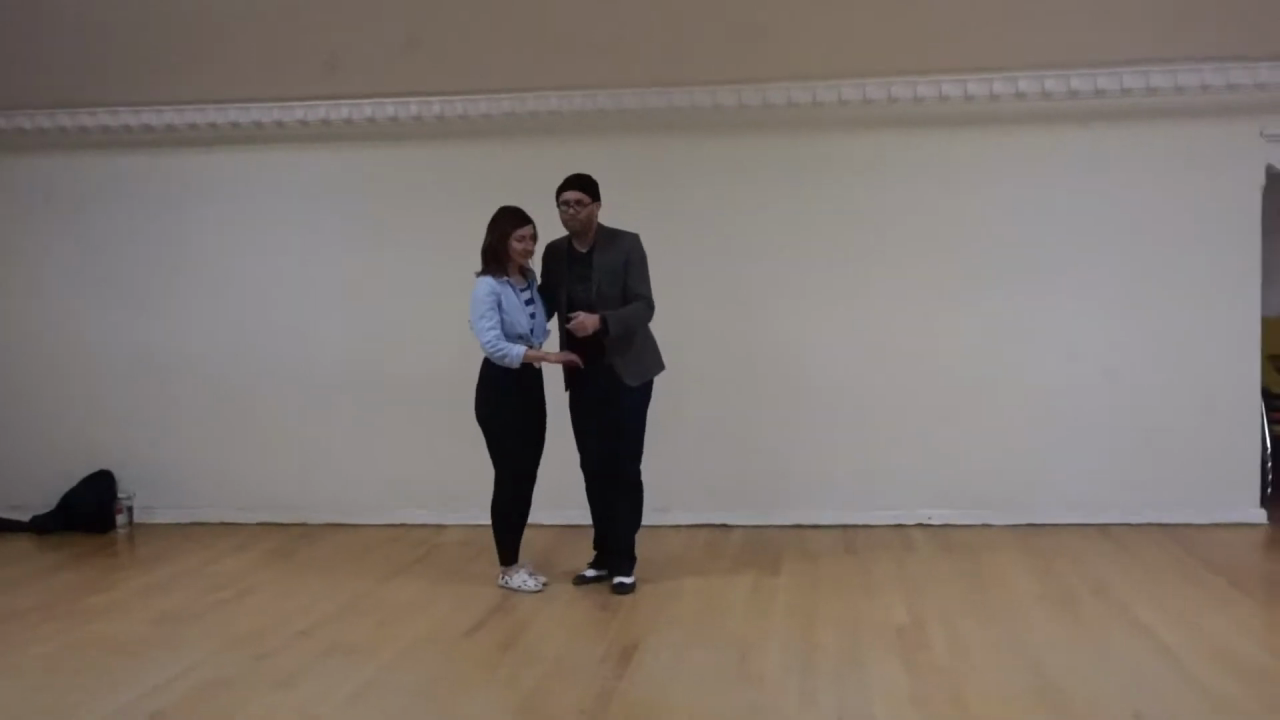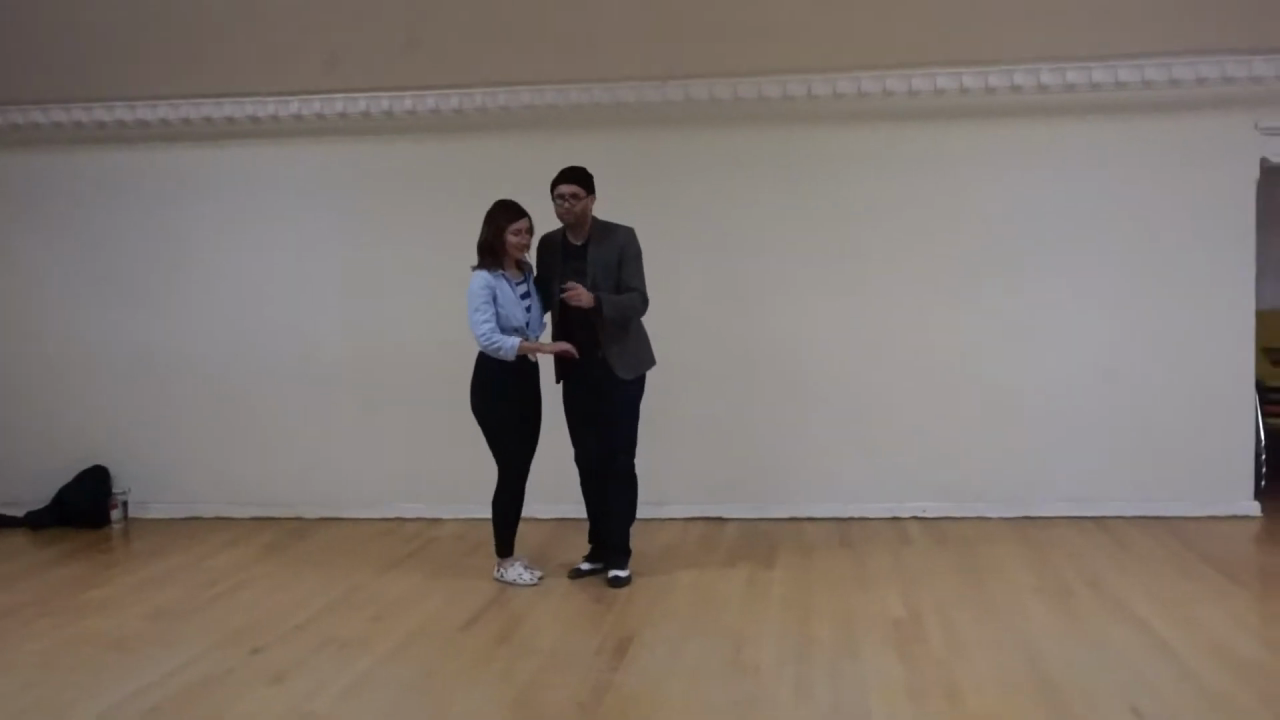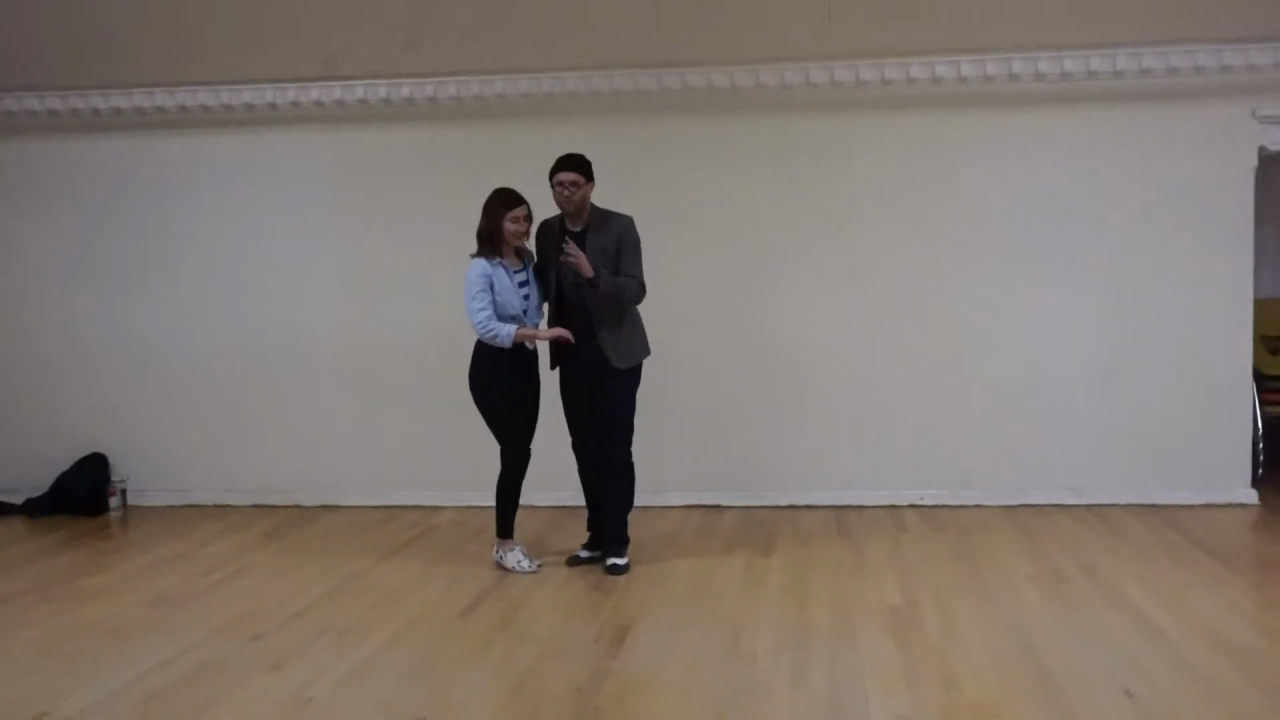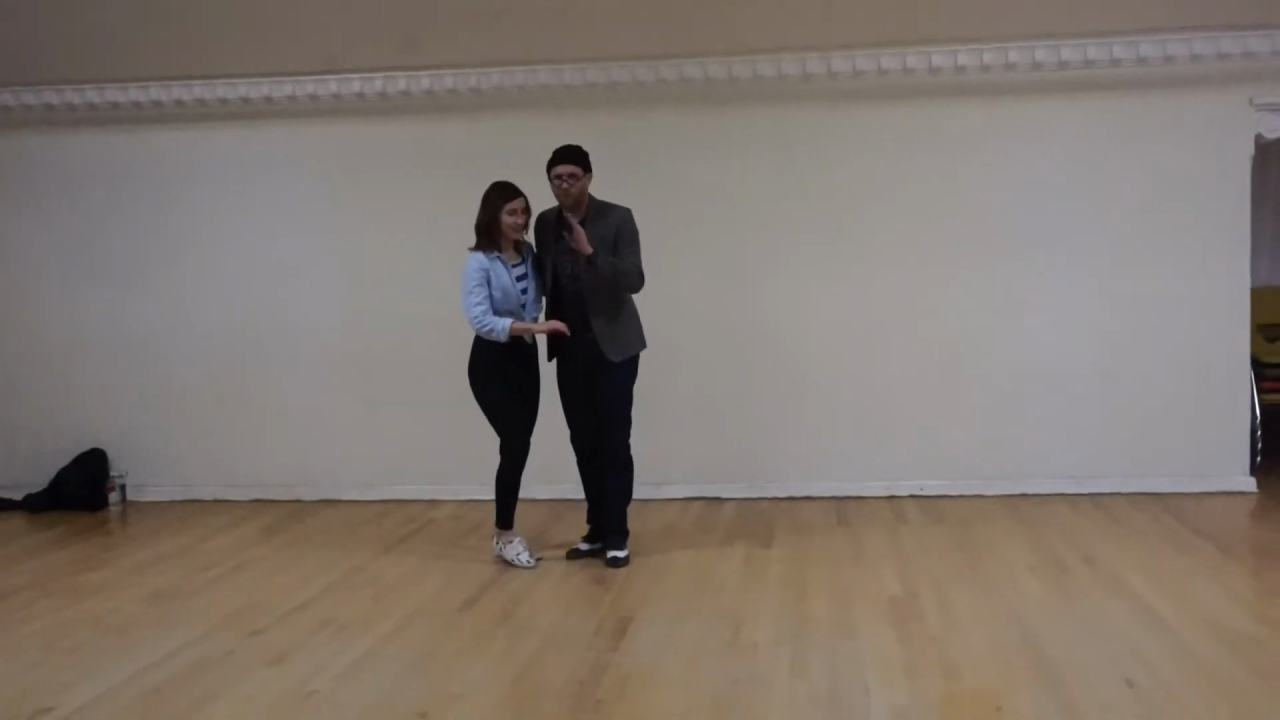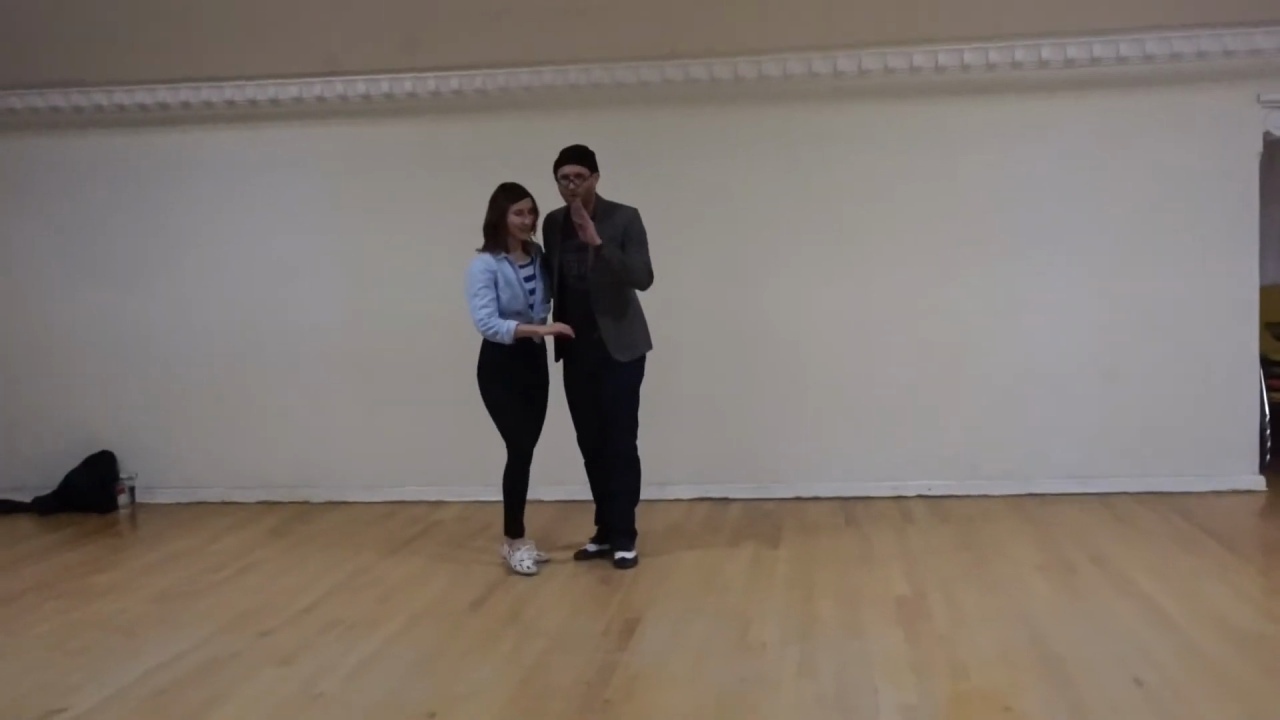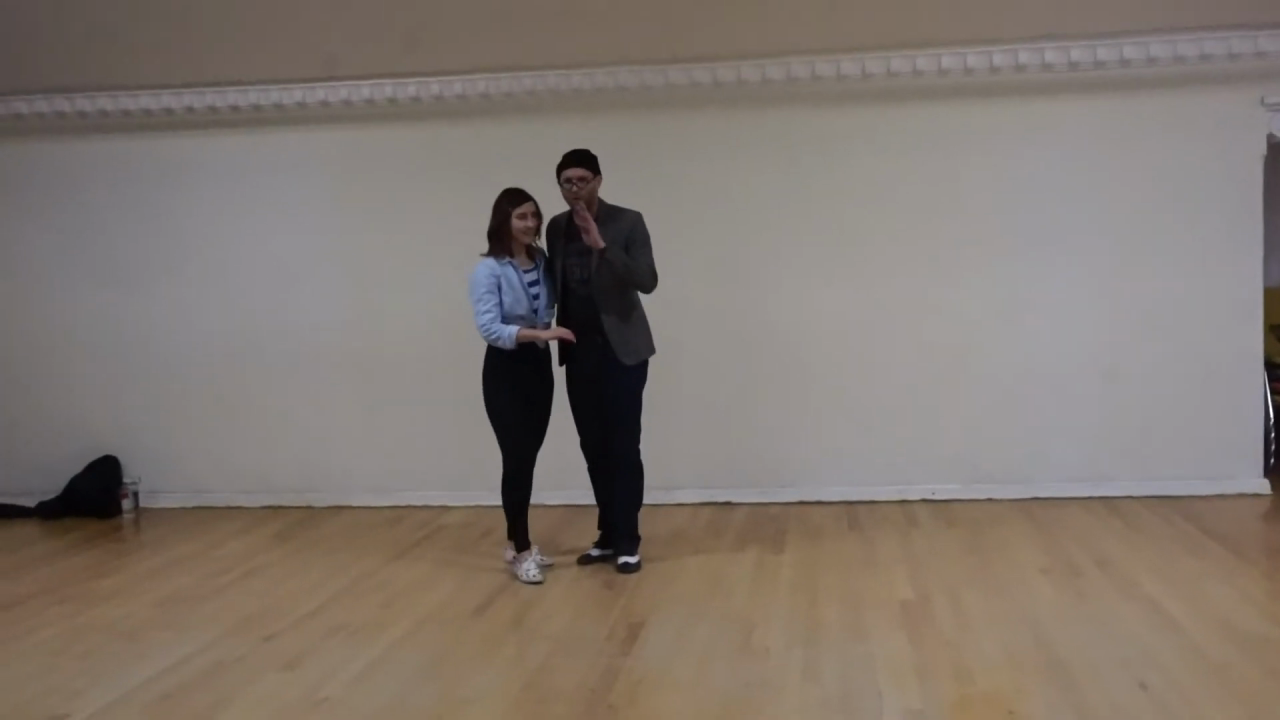
dt=0.1s
person 1, frame 1
left shoulder: (626, 245)
right shoulder: (555, 253)
left elbow: (644, 308)
right elbow: (546, 305)
left wrist: (601, 321)
left hip: (627, 372)
right hip: (583, 375)
left knee: (625, 467)
right knee: (594, 467)
left ankle: (624, 561)
right ankle: (603, 555)
person 1, frame 2
left shoulder: (621, 239)
right shoulder: (549, 245)
left elbow: (638, 301)
right elbow: (543, 299)
left wrist: (594, 300)
left hip: (620, 366)
right hip: (575, 369)
left knee: (618, 461)
right knee: (588, 462)
left ankle: (618, 554)
right ankle: (599, 549)
person 1, frame 3
left shoulder: (620, 227)
right shoulder: (547, 231)
left elbow: (636, 291)
right elbow: (542, 286)
left wrist: (592, 273)
left hip: (616, 354)
right hip: (572, 356)
left knee: (615, 449)
right knee: (585, 450)
left ankle: (616, 542)
right ankle: (597, 537)
person 1, frame 4
left shoulder: (618, 219)
right shoulder: (546, 223)
left elbow: (634, 280)
left wrist: (591, 252)
left hip: (612, 347)
right hip: (569, 349)
left knee: (613, 442)
right knee: (583, 443)
left ankle: (616, 535)
right ankle: (596, 530)
person 1, frame 5
left shoulder: (624, 218)
right shoulder: (553, 223)
left elbow: (643, 277)
left wrist: (599, 243)
left hip: (618, 348)
right hip: (575, 349)
left knee: (620, 443)
right knee: (591, 444)
left ankle: (624, 536)
right ankle: (604, 531)
person 1, frame 6
left shoulder: (627, 222)
right shoulder: (556, 227)
left elbow: (647, 280)
left wrist: (602, 246)
left hip: (621, 352)
right hip: (579, 354)
left knee: (623, 447)
right knee: (594, 448)
left ankle: (627, 541)
right ankle: (608, 535)
person 2, frame 1
left shoulder: (531, 280)
right shoulder: (487, 288)
right elbow: (493, 346)
right wrist: (549, 356)
left hip: (530, 384)
right hip: (500, 388)
left knee: (526, 476)
right knee: (510, 477)
left ankle: (514, 559)
right ankle: (508, 568)
person 2, frame 2
left shoulder: (528, 273)
right shoulder: (482, 282)
right elbow: (488, 338)
right wrist: (544, 347)
left hip: (526, 377)
right hip: (495, 381)
left knee: (521, 469)
right knee: (511, 469)
left ankle: (510, 553)
right ankle: (504, 561)
person 2, frame 3
left shoulder: (528, 261)
right shoulder: (480, 270)
right elbow: (485, 327)
right wrist: (540, 334)
left hip: (525, 364)
right hip: (492, 369)
left knee: (519, 453)
right knee: (516, 451)
left ankle: (507, 541)
right ankle: (505, 542)
person 2, frame 4
left shoulder: (528, 255)
right shoulder: (478, 264)
right elbow: (480, 321)
right wrist: (536, 327)
left hip: (525, 358)
right hip: (492, 362)
left knee: (517, 445)
right knee: (515, 443)
left ankle: (506, 533)
right ankle: (504, 532)
person 2, frame 5
left shoulder: (537, 256)
right shoulder: (484, 265)
right elbow: (486, 322)
right wrist: (539, 328)
left hip: (534, 360)
right hip: (500, 364)
left knee: (527, 449)
right knee: (519, 448)
left ankle: (515, 536)
right ankle: (515, 540)
person 2, frame 6
left shoulder: (542, 260)
right shoulder: (488, 269)
right elbow: (488, 328)
left wrist: (549, 334)
right wrist: (541, 333)
left hip: (539, 364)
right hip: (505, 369)
left knee: (528, 456)
right knee: (516, 456)
left ankle: (518, 544)
right ankle: (521, 550)
